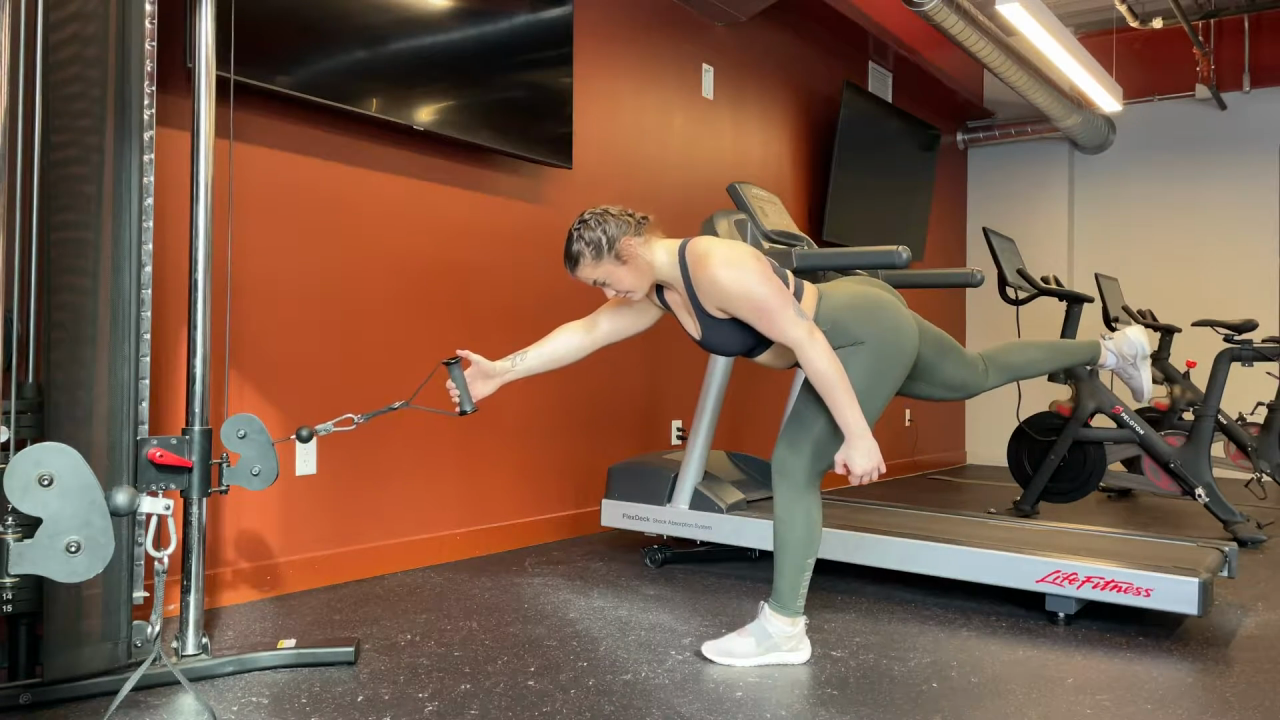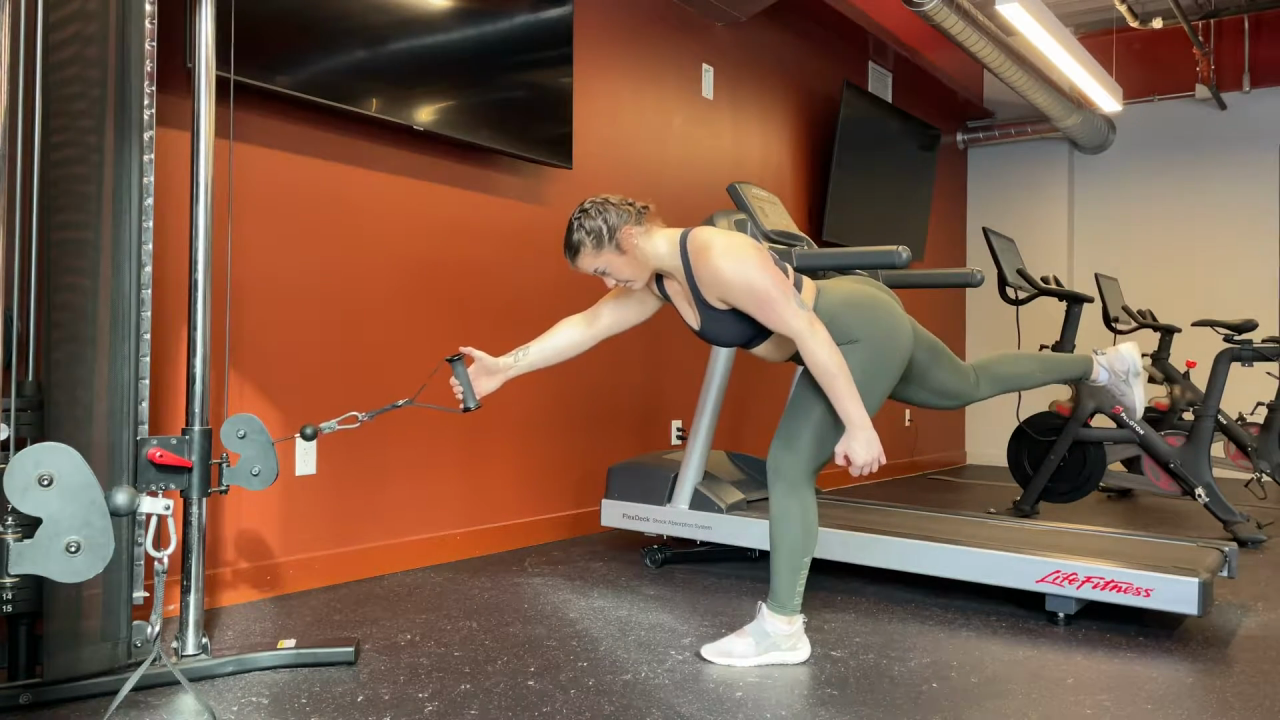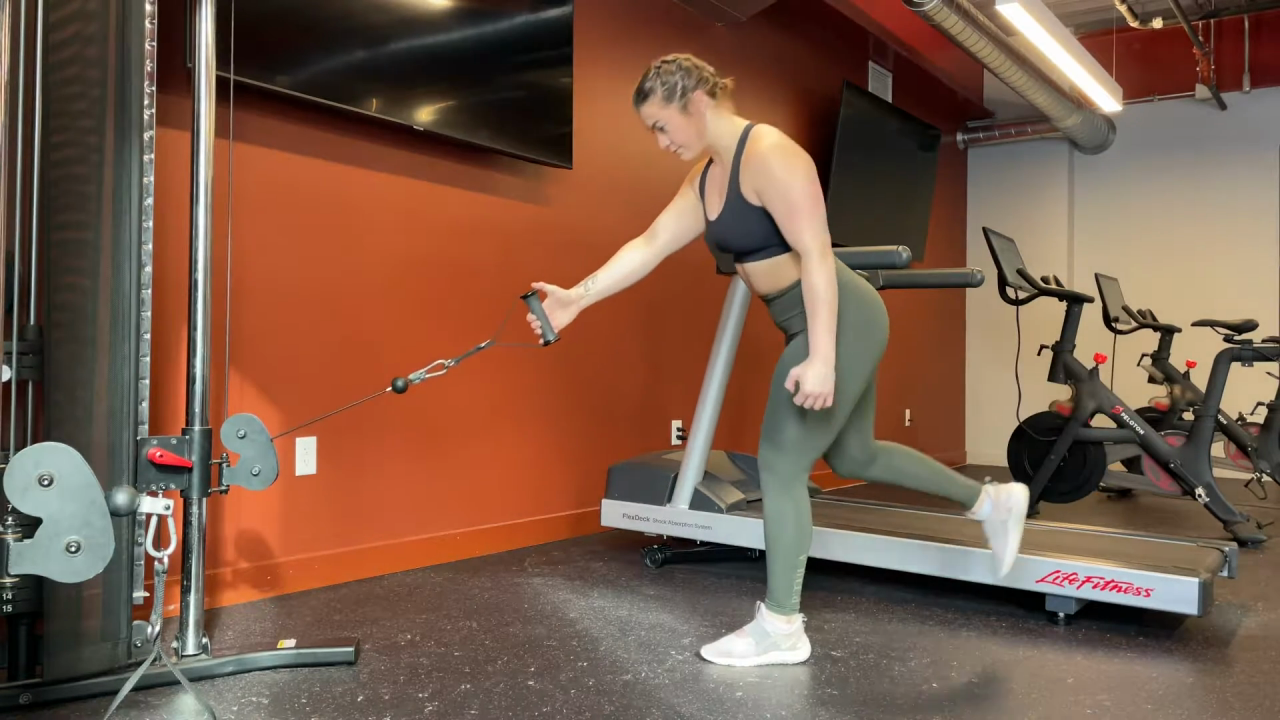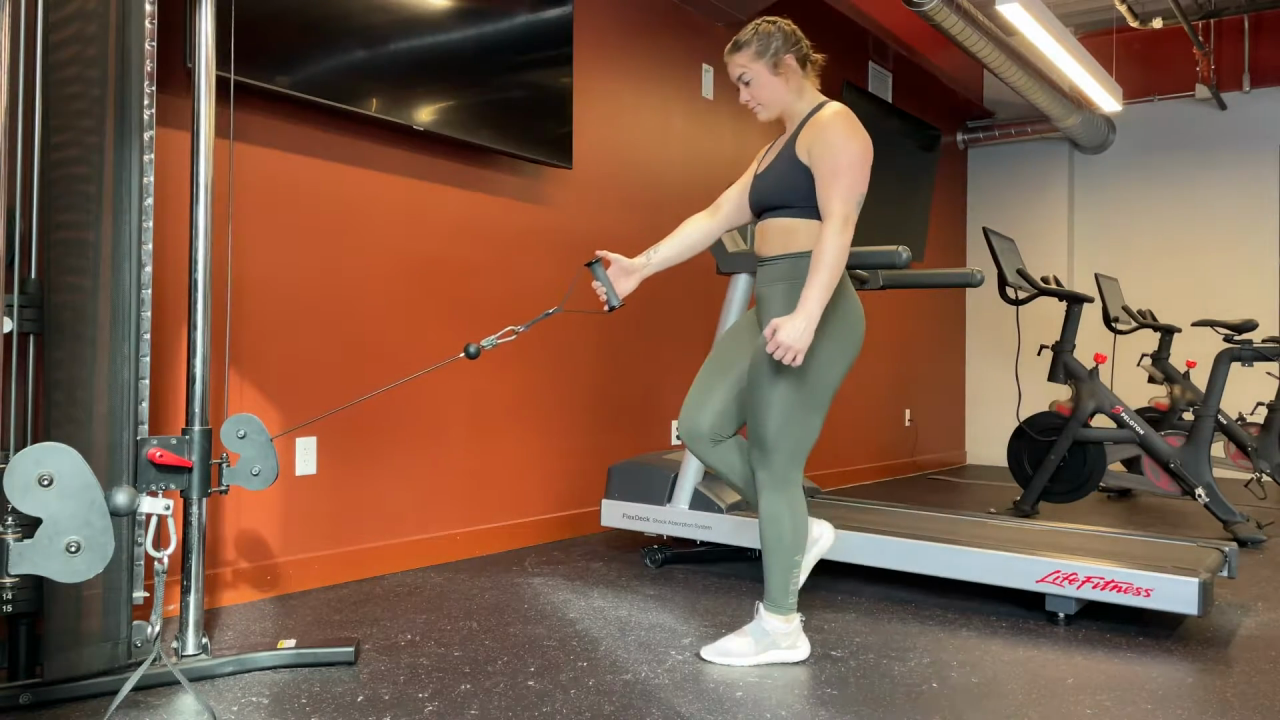
dt=0.5s
person 1, frame 1
left shoulder: (715, 269)
right shoulder: (659, 288)
left elbow: (806, 341)
right elbow: (585, 333)
left wrist: (856, 435)
right wrist: (502, 370)
left hip: (870, 334)
right hip: (868, 322)
left knee: (794, 468)
right knee: (977, 375)
left ankle: (783, 628)
right ankle: (1111, 349)
person 1, frame 2
left shoulder: (717, 258)
right shoulder: (657, 279)
left elbow: (807, 332)
right elbow: (587, 325)
left wrist: (856, 425)
right wrist: (504, 367)
left hip: (865, 332)
right hip: (861, 320)
left knee: (789, 467)
right knee: (967, 385)
left ankle: (781, 627)
right ankle: (1104, 365)
person 1, frame 3
left shoulder: (770, 155)
right shoulder: (707, 175)
left elbow: (817, 257)
right elbow: (650, 245)
left wrist: (821, 359)
right wrist: (579, 297)
left hip: (837, 322)
right hip: (807, 324)
left knee: (780, 467)
right knee: (852, 454)
left ankle: (781, 628)
right ankle: (990, 499)
person 1, frame 4
left shoulder: (834, 126)
right shoulder: (780, 146)
left elbow: (838, 225)
right elbow: (716, 217)
left wrist: (806, 316)
right wrist: (640, 267)
left hip: (814, 313)
right hip: (771, 309)
left knee: (773, 465)
right knee: (701, 427)
left ankle: (780, 627)
right ankle: (797, 533)
